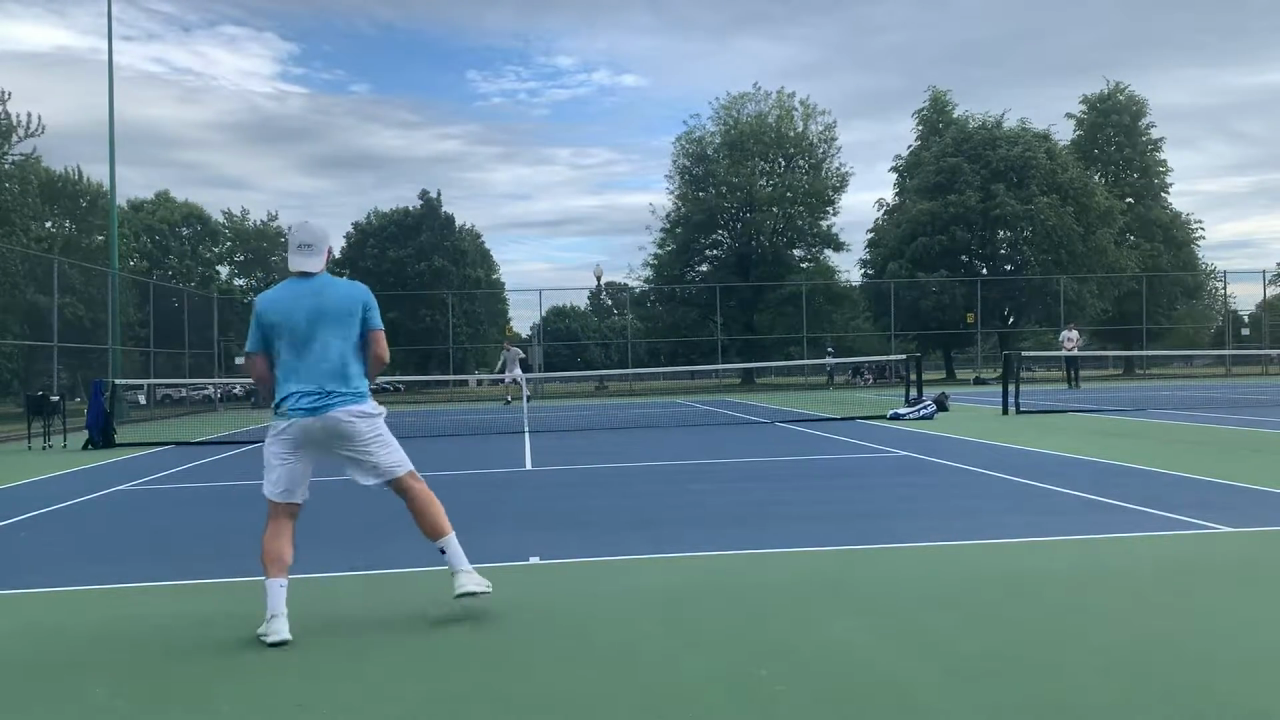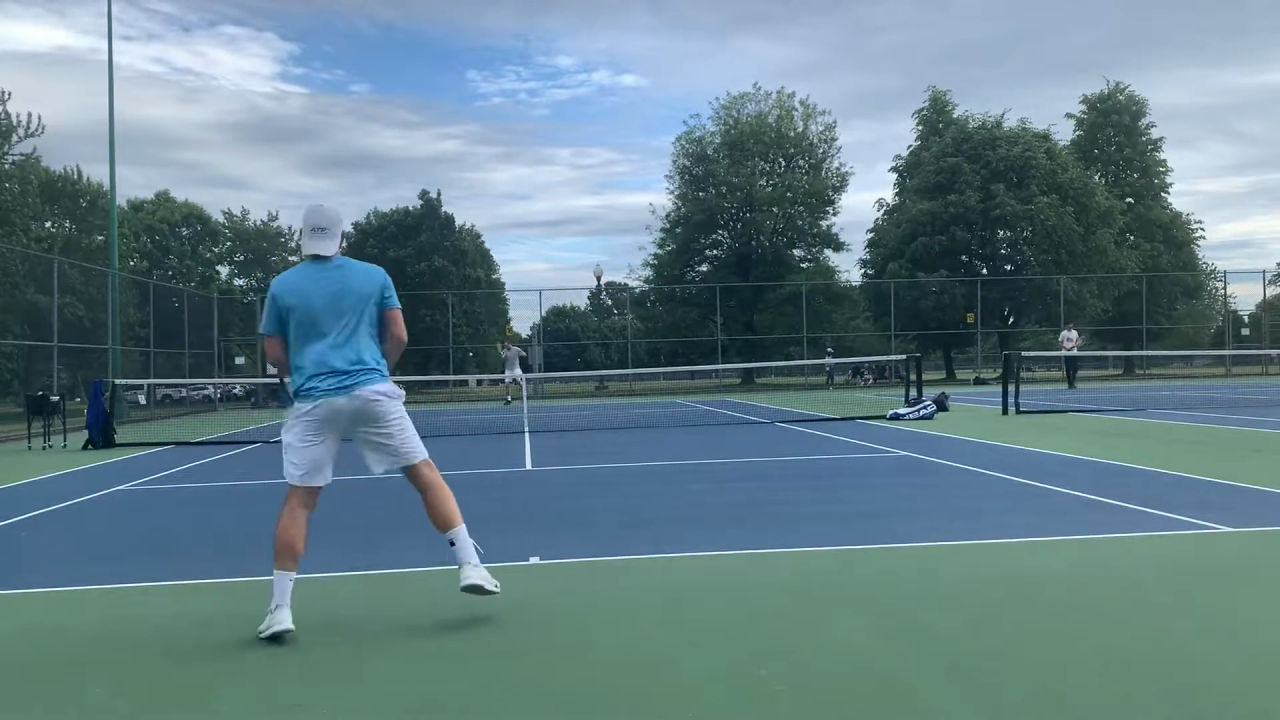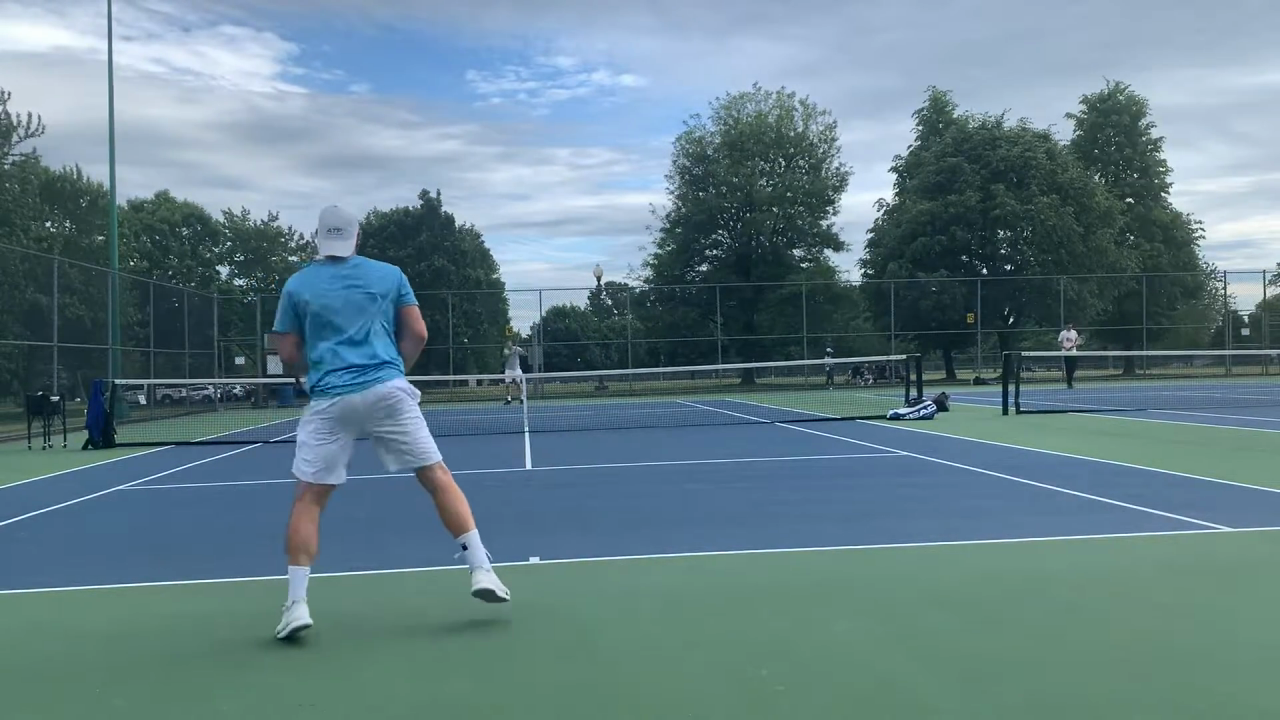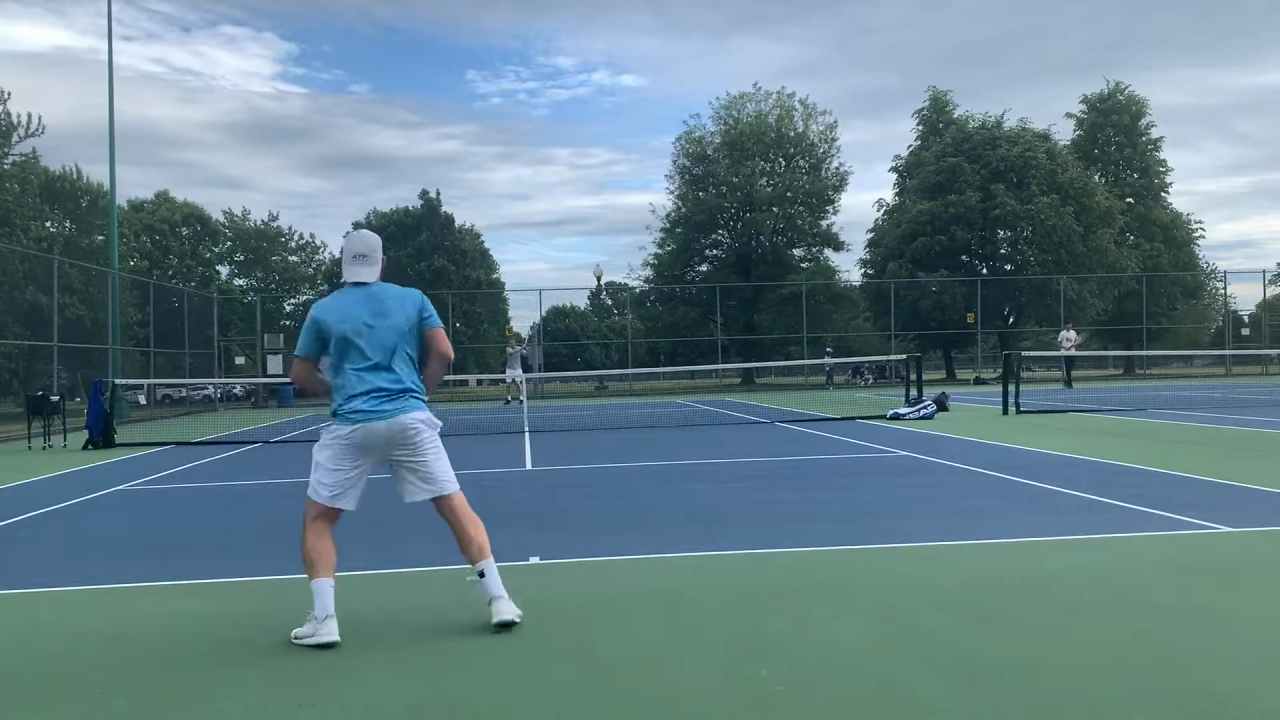
dt=0.1s
person 1, frame 1
left shoulder: (265, 303)
right shoulder: (358, 293)
left elbow: (258, 373)
right elbow: (380, 356)
left hip: (294, 420)
right hip: (353, 411)
left knee: (279, 518)
right knee: (412, 485)
left ankle: (275, 617)
right ankle: (462, 572)
person 1, frame 2
left shoulder: (281, 286)
right shoulder: (374, 276)
left elbow: (274, 355)
right elbow: (398, 338)
left hip: (314, 403)
right hip: (371, 393)
left knee: (297, 503)
right knee: (425, 474)
left ankle: (280, 609)
right ankle: (470, 565)
person 1, frame 3
left shoulder: (297, 286)
right shoulder: (389, 274)
left elbow: (287, 352)
right elbow: (418, 333)
left hip: (332, 401)
right hip: (388, 393)
left knee: (308, 500)
right knee: (439, 479)
left ankle: (296, 605)
right ankle: (482, 572)
person 1, frame 4
left shoulder: (323, 311)
right shoulder: (413, 298)
left elbow: (300, 376)
right elbow: (444, 354)
left hip: (352, 425)
right hip: (409, 419)
left knee: (317, 519)
right knee: (455, 507)
left ankle: (323, 620)
right ankle: (498, 599)
